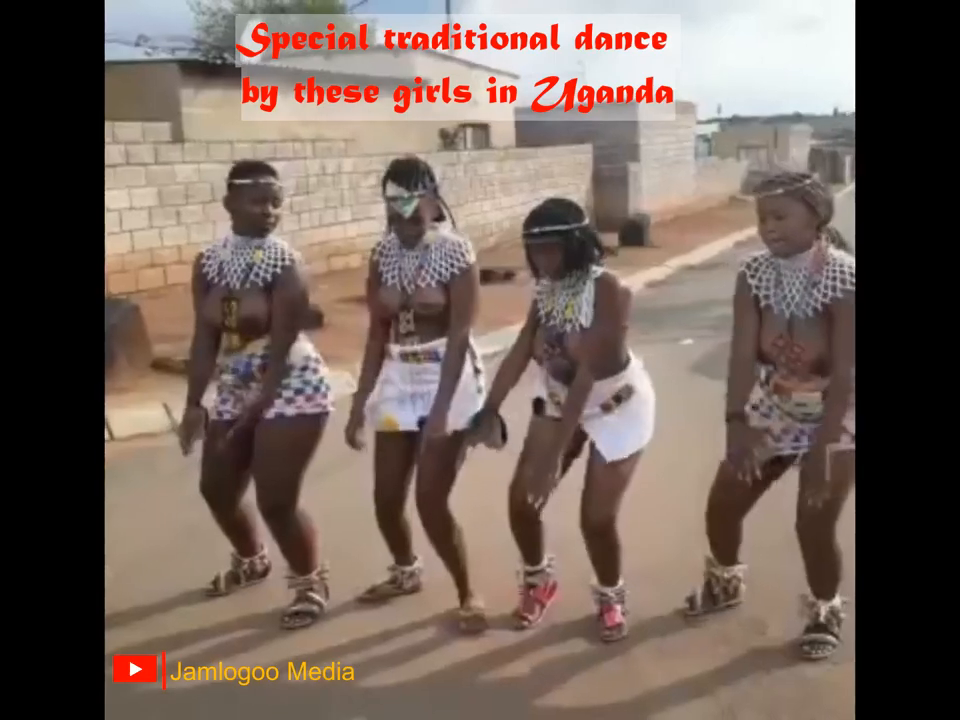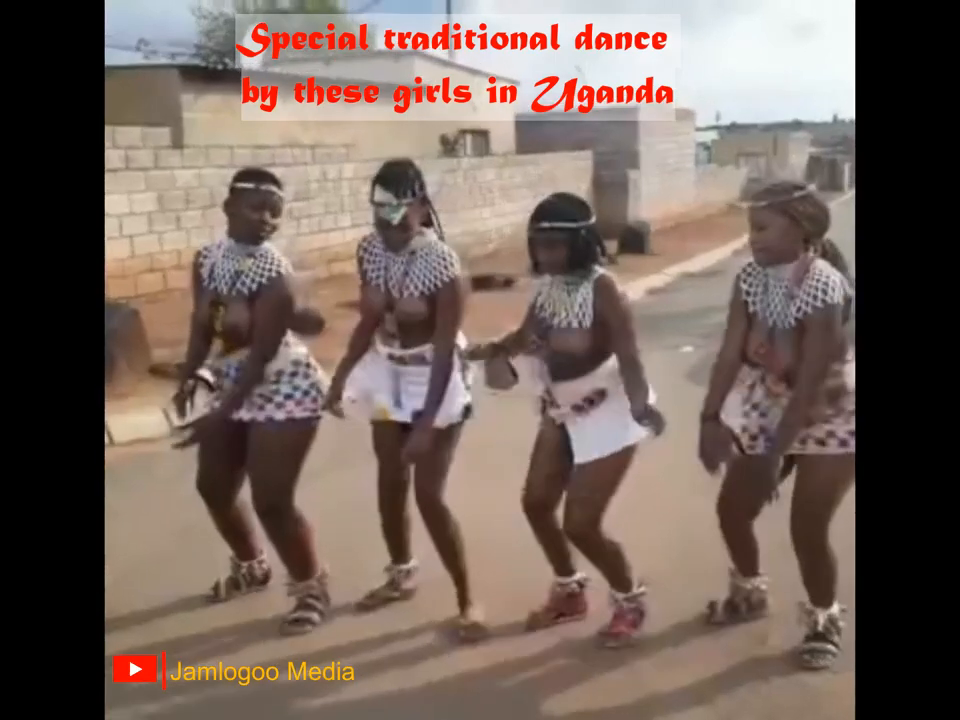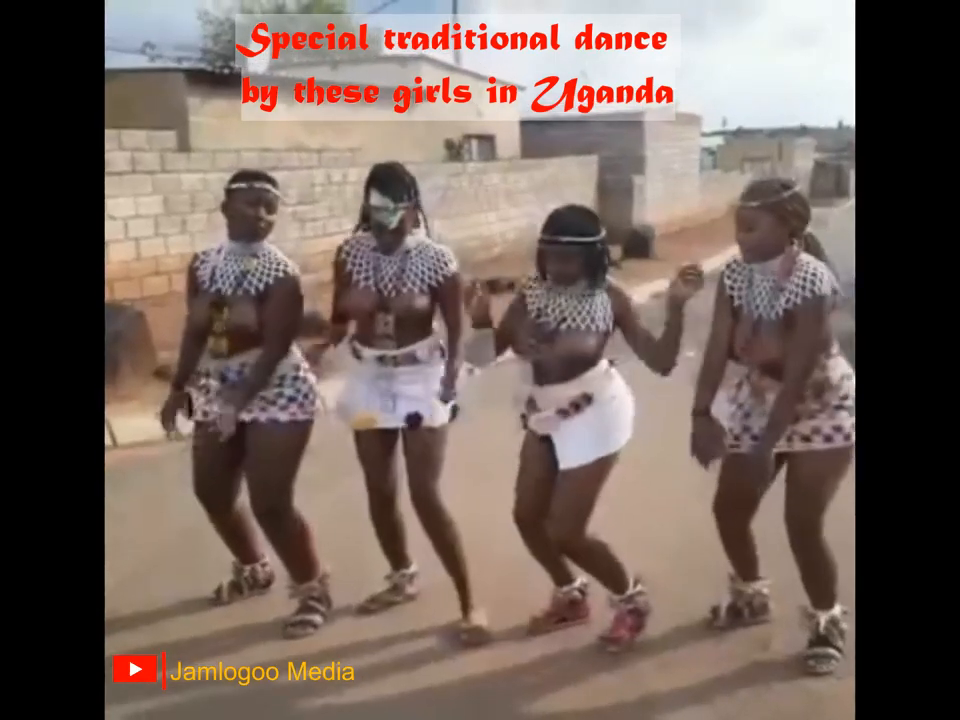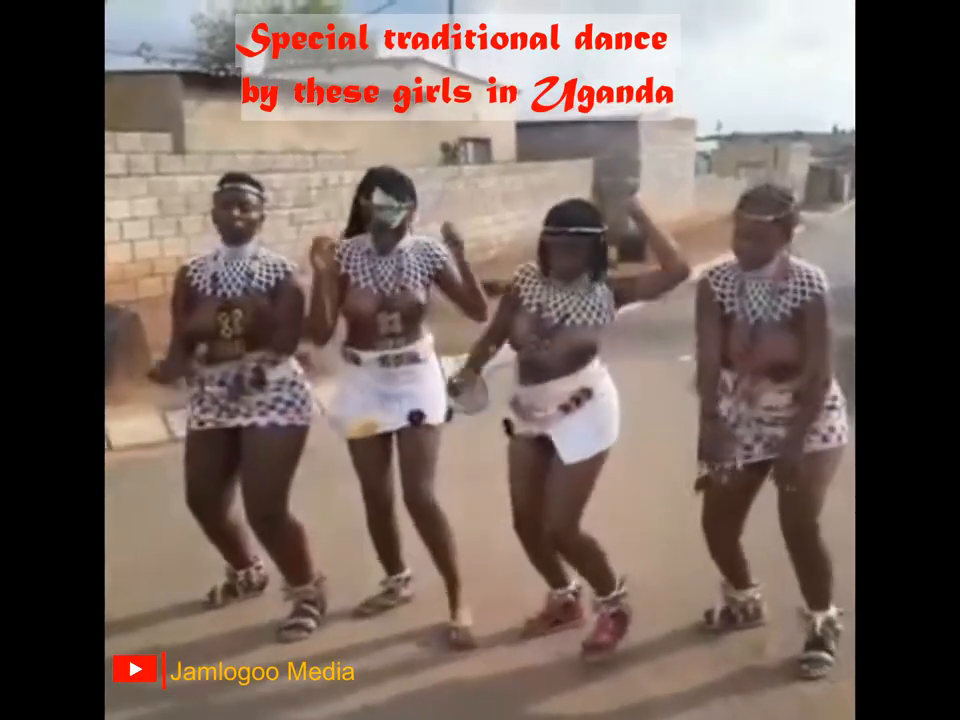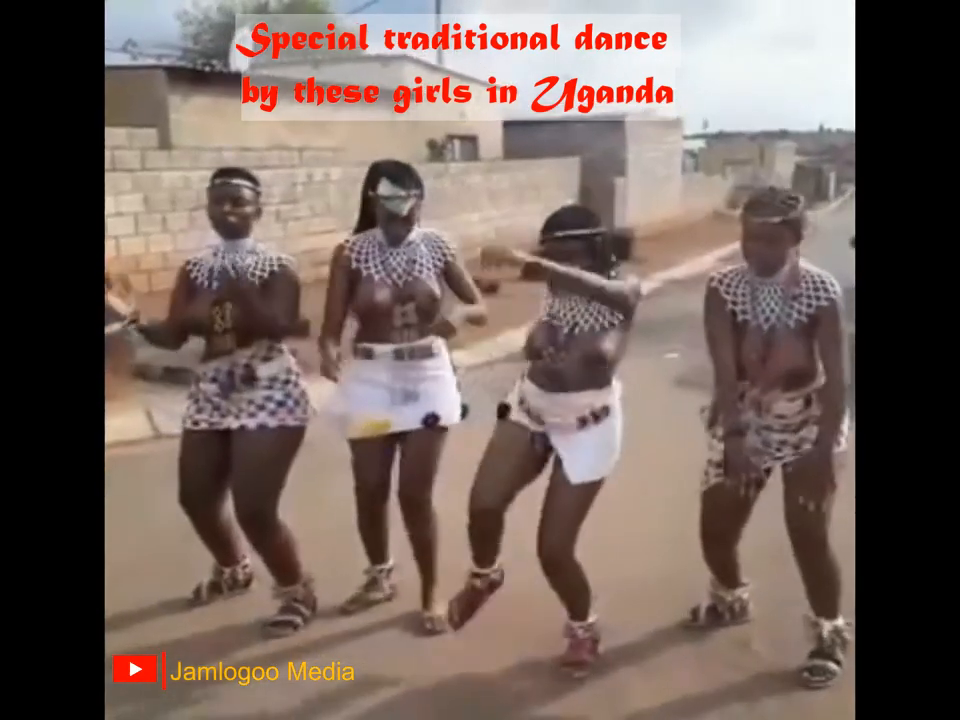
dt=0.3s
person 1, frame 1
left shoulder: (843, 276)
right shoulder: (755, 273)
left elbow: (843, 371)
right elbow: (743, 351)
left wrist: (823, 447)
right wrist: (737, 420)
left hip: (836, 413)
right hip: (774, 406)
left knee: (814, 523)
right knee: (722, 504)
left ankle: (825, 612)
right ankle: (724, 584)
person 1, frame 2
left shoulder: (824, 288)
right shoulder: (750, 278)
left elbow: (810, 384)
right elbow: (730, 352)
left wrist: (773, 456)
right wrist: (710, 419)
left hip: (831, 416)
right hip: (770, 405)
left knee: (807, 528)
right knee: (732, 507)
left ankle: (825, 620)
right ankle: (749, 593)
person 1, frame 3
left shoulder: (812, 281)
right shoulder: (734, 275)
left elbow: (799, 373)
right elbow: (718, 347)
left wrist: (768, 446)
right wrist: (701, 414)
left hip: (818, 411)
right hip: (757, 405)
left knee: (803, 525)
right knee: (728, 508)
left ankle: (828, 622)
right ankle: (751, 596)
person 1, frame 4
left shoulder: (807, 283)
right shoulder: (716, 283)
left elbow: (818, 371)
right elbow: (709, 356)
left wrist: (796, 441)
right wrist: (709, 420)
left hip: (807, 417)
right hip: (743, 417)
left knee: (799, 524)
right knee: (717, 522)
left ankle: (823, 624)
right ankle: (744, 602)
person 1, frame 5
left shoulder: (819, 290)
right shoulder: (723, 287)
left elbow: (833, 375)
right elbow: (723, 367)
left wrist: (824, 450)
right wrist: (734, 435)
left hip: (809, 425)
right hip: (744, 424)
left knee: (807, 531)
right knee: (715, 528)
left ankle: (830, 633)
right ankle: (731, 598)
person 2, frame 1
left shoulder: (457, 253)
right shoulder: (382, 254)
left elbow: (458, 337)
right elbow: (378, 334)
left wrist: (440, 414)
right wrist: (360, 401)
left hip: (447, 382)
right hip: (398, 382)
left knee: (430, 501)
right knee: (385, 499)
left ankle: (467, 593)
right ankle: (405, 571)
person 2, frame 2
left shoulder: (442, 262)
right shoulder: (370, 250)
left elbow: (445, 347)
right elbow: (369, 321)
left wrist: (429, 421)
right wrist: (342, 376)
left hip: (434, 379)
right hip: (386, 375)
left knee: (428, 495)
right knee: (390, 486)
left ankle: (466, 600)
right ankle: (402, 574)
person 2, frame 3
left shoulder: (437, 259)
right shoulder: (351, 252)
left elbow: (454, 327)
right elbow: (340, 321)
left wrist: (452, 372)
right wrist: (325, 337)
left hip: (420, 381)
right hip: (368, 381)
left knee: (426, 496)
right knee: (380, 491)
left ankle: (469, 602)
right ankle: (403, 578)
person 2, frame 4
left shoulder: (428, 253)
right shoulder: (341, 257)
left elbow: (478, 311)
right elbow: (319, 335)
left wrist: (459, 258)
right wrist: (318, 275)
left hip: (416, 381)
right hip: (362, 384)
left knee: (420, 496)
right knee: (376, 497)
left ankle: (457, 600)
right ankle: (397, 581)
person 2, frame 5
left shoulder: (437, 247)
right shoulder: (351, 254)
left elbow: (479, 307)
right elbow: (332, 326)
left wrist: (459, 316)
right wrist: (328, 354)
left hip: (428, 379)
right hip: (370, 380)
left knee: (415, 496)
right knee: (370, 495)
left ankle: (429, 595)
right ankle: (380, 577)
person 3, frame 1
left shoulder: (284, 264)
right shoulder: (208, 262)
left elbow: (283, 342)
right elbow: (205, 335)
left wrist: (257, 409)
right wrist: (195, 402)
left hip: (290, 389)
right hip: (236, 390)
left knee: (276, 499)
right knee: (216, 488)
left ankle: (311, 582)
right ankle: (250, 560)
person 3, frame 2
left shoulder: (273, 273)
right shoulder: (206, 259)
left elbow: (261, 352)
right elbow: (202, 324)
left wrist: (221, 414)
right wrist: (189, 377)
left hip: (281, 391)
right hip: (230, 388)
left knee: (272, 502)
right knee: (212, 487)
left ankle: (311, 588)
right ankle: (250, 566)
person 3, frame 3
left shoulder: (280, 273)
right shoulder: (202, 264)
left elbow: (276, 348)
right elbow: (194, 330)
left wrist: (241, 405)
right wrist: (179, 389)
left hip: (276, 394)
right hip: (217, 393)
left knee: (270, 503)
right knee: (211, 492)
left ankle: (313, 590)
right ankle: (253, 569)
person 3, frame 4
left shoulder: (279, 272)
right shoulder: (191, 274)
left elbow: (287, 343)
right elbow: (182, 339)
left wrist: (261, 322)
right wrist: (172, 365)
left hip: (272, 398)
right hip: (213, 400)
left knee: (265, 509)
right knee: (203, 501)
left ankle: (308, 593)
right ankle: (246, 572)
person 3, frame 5
left shoulder: (276, 267)
right shoulder: (193, 269)
left elbow: (281, 328)
right elbow: (173, 334)
left wrist: (244, 297)
right wrist: (134, 322)
left hip: (268, 397)
right hip: (211, 396)
left knee: (254, 510)
right knee: (195, 498)
left ankle: (297, 591)
right ankle: (233, 569)
person 4, frame 1
left shoulder: (607, 290)
right shoulder: (546, 289)
left elbow: (589, 372)
right elbow: (520, 352)
left wrist: (557, 452)
right wrist: (488, 410)
left hip: (617, 407)
right hip: (560, 402)
left knee: (597, 517)
right knee: (522, 499)
left ankle: (611, 596)
right ankle: (538, 580)
person 4, frame 2
left shoulder: (602, 290)
right shoulder: (549, 283)
left elbow: (630, 363)
right elbow: (527, 335)
left wrist: (640, 405)
right wrist: (491, 350)
left hip: (608, 410)
right hip: (564, 406)
left knee: (580, 523)
right knee: (535, 502)
left ankle: (629, 601)
right ankle: (570, 592)
person 4, frame 3
left shoulder: (609, 298)
right shoulder: (534, 288)
left elbow: (662, 362)
right elbow: (497, 344)
left wrist: (677, 304)
right wrist: (479, 320)
left hip: (594, 416)
right hip: (545, 414)
left knee: (565, 533)
right knee: (527, 517)
left ankle: (632, 600)
right ankle: (570, 596)
person 4, frame 4
left shoulder: (606, 291)
right shoulder: (527, 280)
left elbow: (678, 271)
right elbow: (495, 333)
left wrist: (639, 213)
right wrist: (470, 368)
left hip: (582, 412)
right hip: (530, 412)
left knee: (560, 528)
right knee: (526, 521)
left ankle: (612, 603)
right ankle: (564, 599)
person 4, frame 5
left shoulder: (621, 294)
right shoulder: (554, 295)
left elbow: (602, 288)
left wrist: (531, 262)
left hip: (589, 426)
right hip: (533, 409)
left knee: (554, 549)
right knee: (484, 504)
left ankle: (584, 630)
right ankle: (484, 575)
